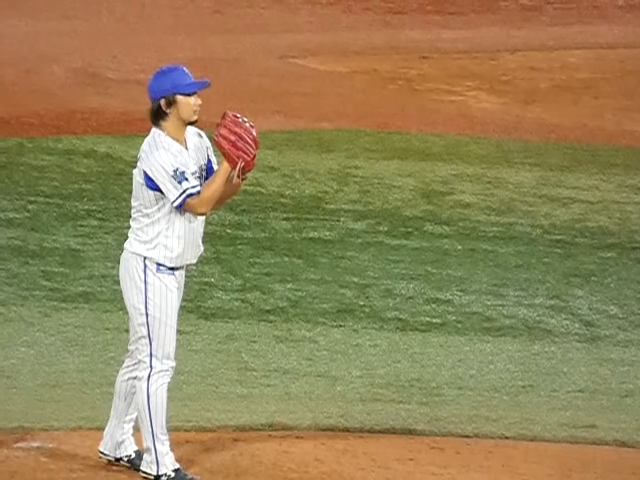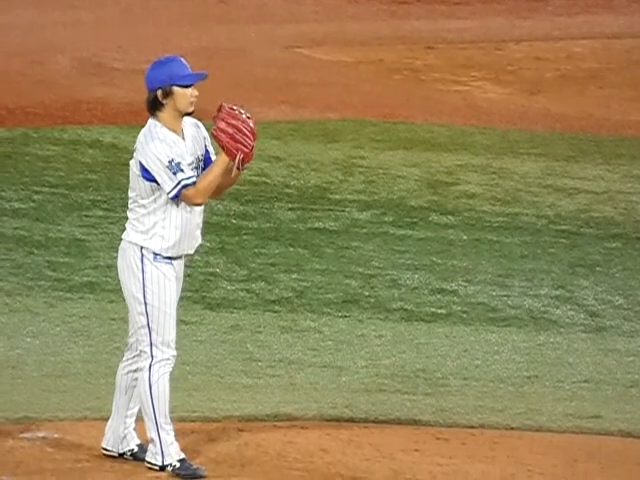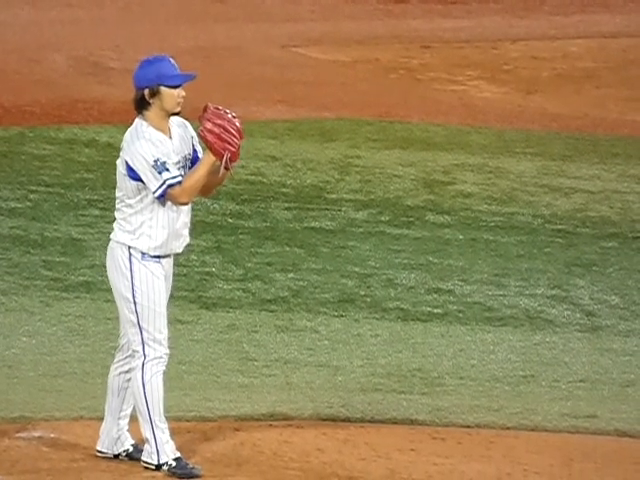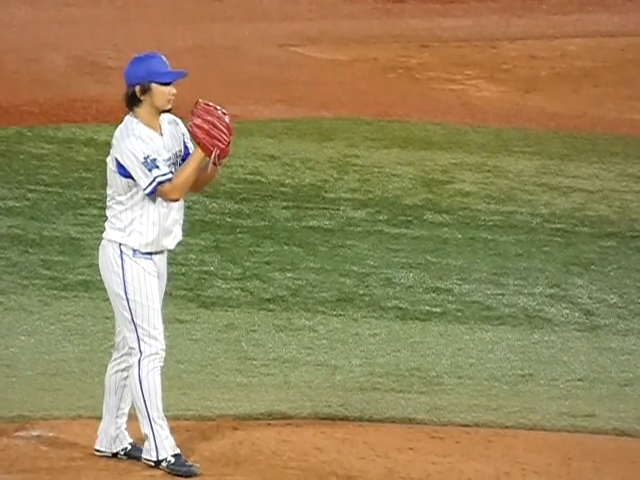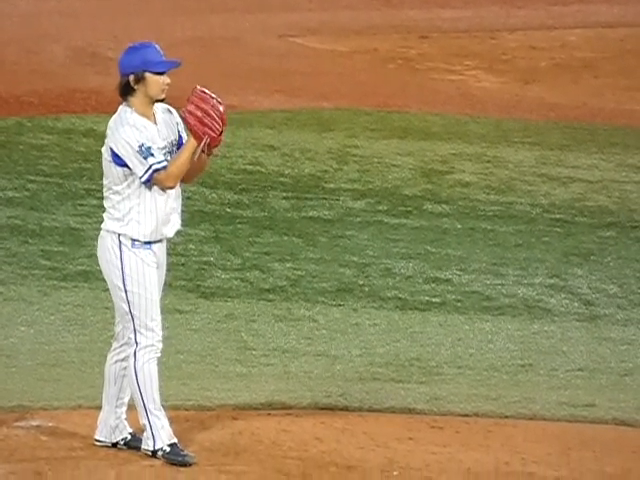
dt=1s
person 1, frame 1
left shoulder: (197, 139)
right shoulder: (157, 153)
left elbow: (217, 198)
right elbow: (199, 204)
left wrist: (239, 173)
right wrist: (230, 159)
left hip: (173, 268)
right hip: (150, 268)
left knee: (142, 359)
right knee: (157, 363)
left ankle: (117, 444)
person 1, frame 2
left shoulder: (195, 130)
right shoulder: (153, 143)
left elbow: (216, 188)
right elbow: (195, 195)
left wrist: (239, 161)
right wrist: (228, 151)
left hip: (173, 258)
right hip: (148, 258)
left knee: (142, 350)
right knee: (158, 353)
left ankle: (119, 438)
person 1, frame 3
left shoulder: (181, 130)
right shoulder: (139, 142)
left elbow: (206, 187)
right elbow: (181, 194)
left wrist: (225, 159)
right wrist: (212, 151)
left hip: (161, 257)
right hip: (136, 258)
left knee: (134, 350)
right knee: (151, 352)
left ankle: (113, 439)
person 1, frame 4
left shoulder: (173, 127)
right shoulder: (129, 139)
left elbow: (197, 183)
right elbow: (171, 190)
left wrist: (216, 157)
right wrist: (203, 147)
left hip: (154, 254)
right hip: (128, 255)
left knee: (130, 348)
right knee: (148, 348)
left ankle: (111, 438)
person 1, frame 5
left shoulder: (167, 116)
right shoulder: (124, 127)
left elbow: (188, 173)
right elbow: (166, 178)
left wrist: (208, 145)
right wrist: (196, 135)
left hip: (154, 244)
right hip: (127, 246)
left knee: (130, 338)
right knee: (145, 340)
left ankle: (111, 428)
right ankle: (158, 437)
